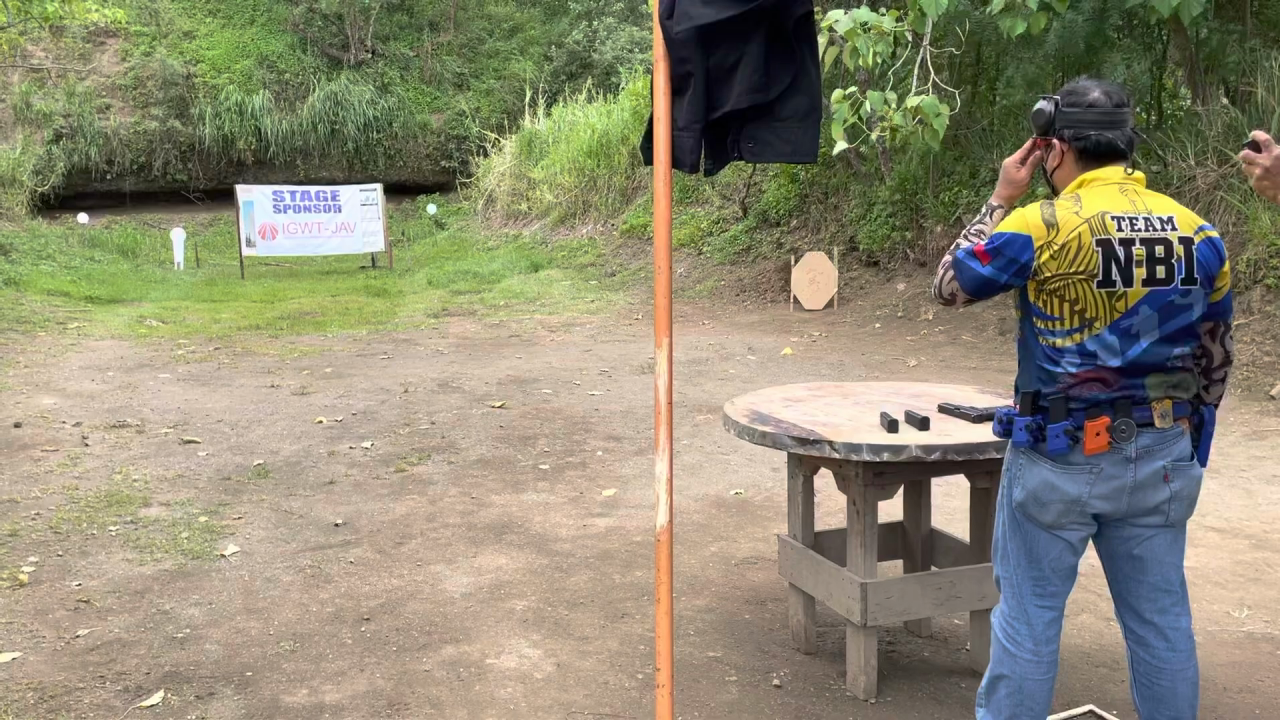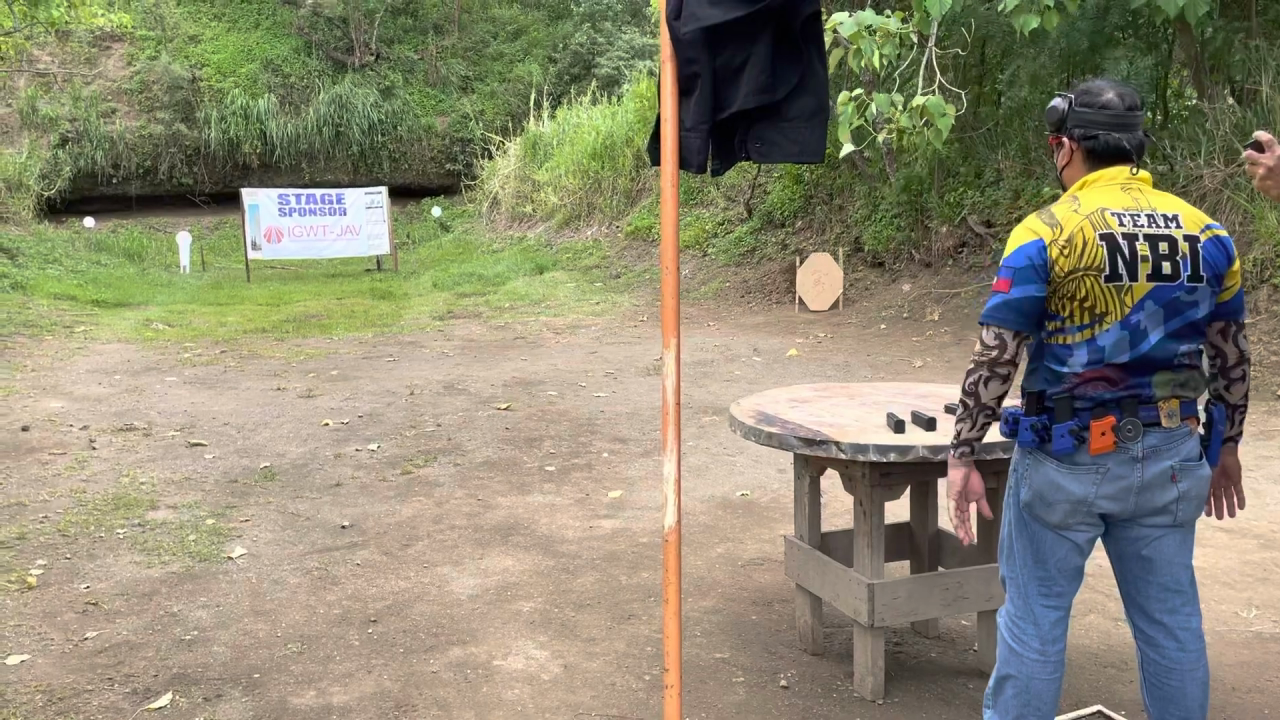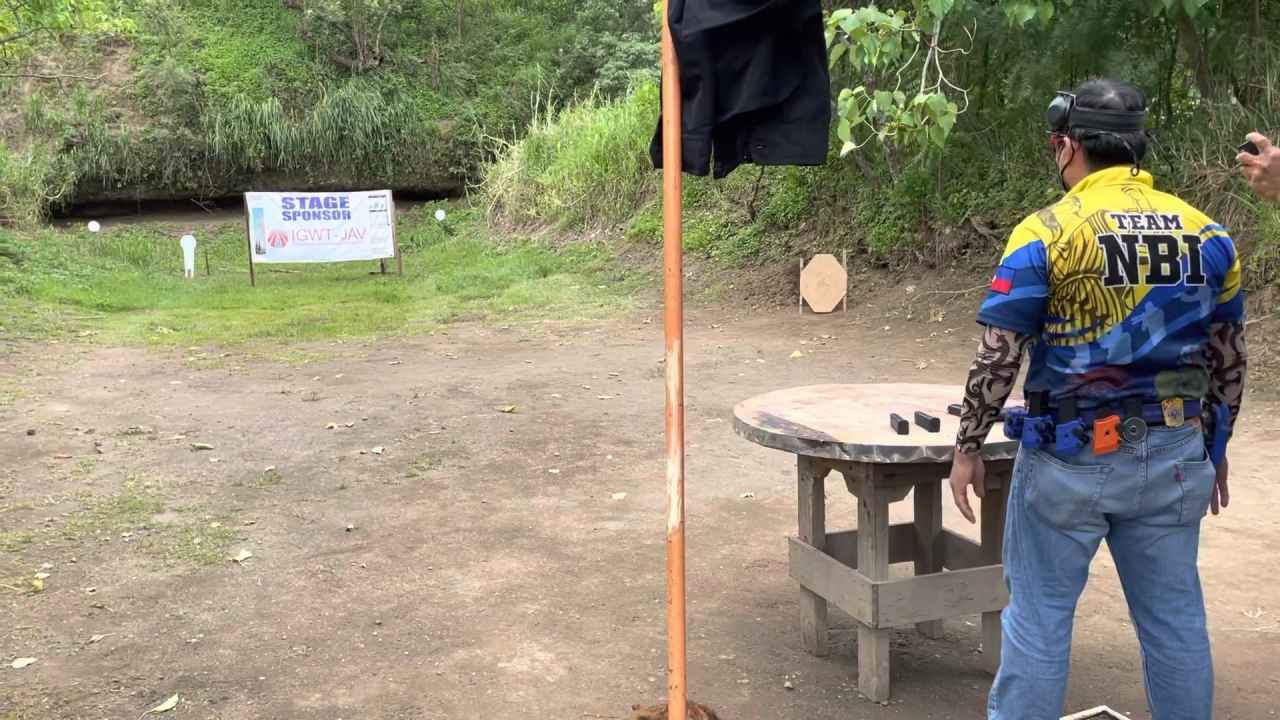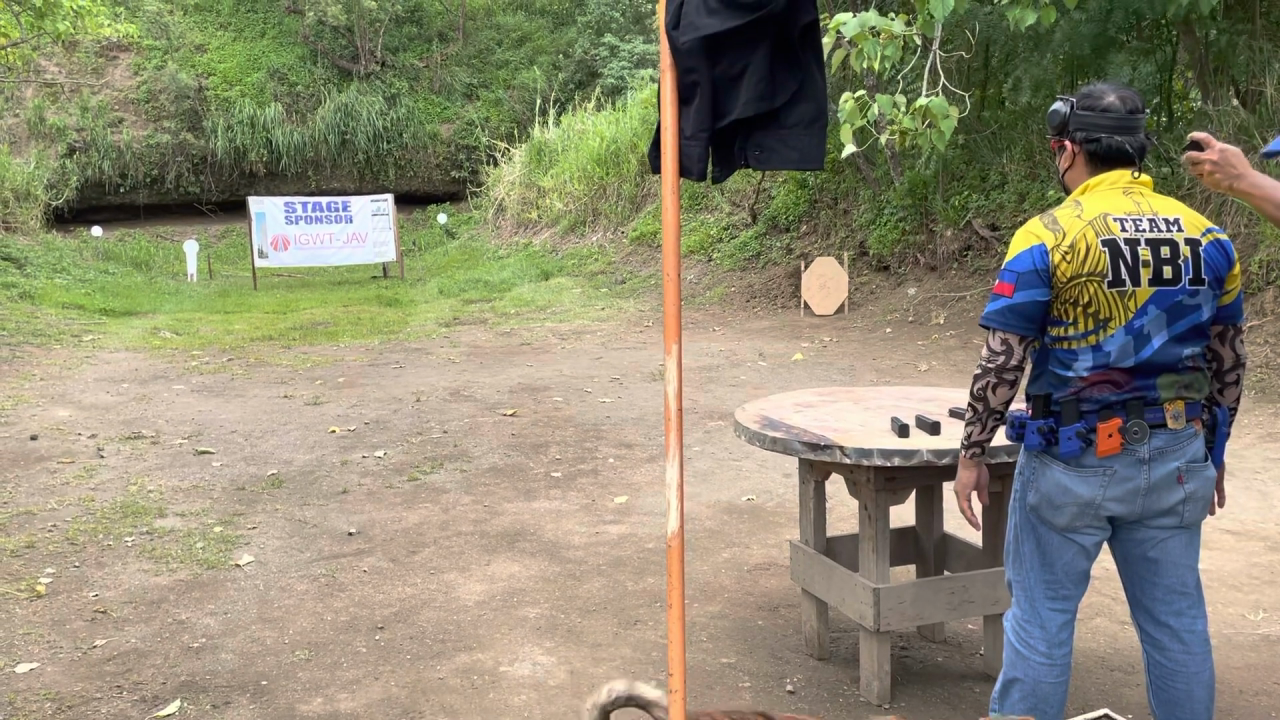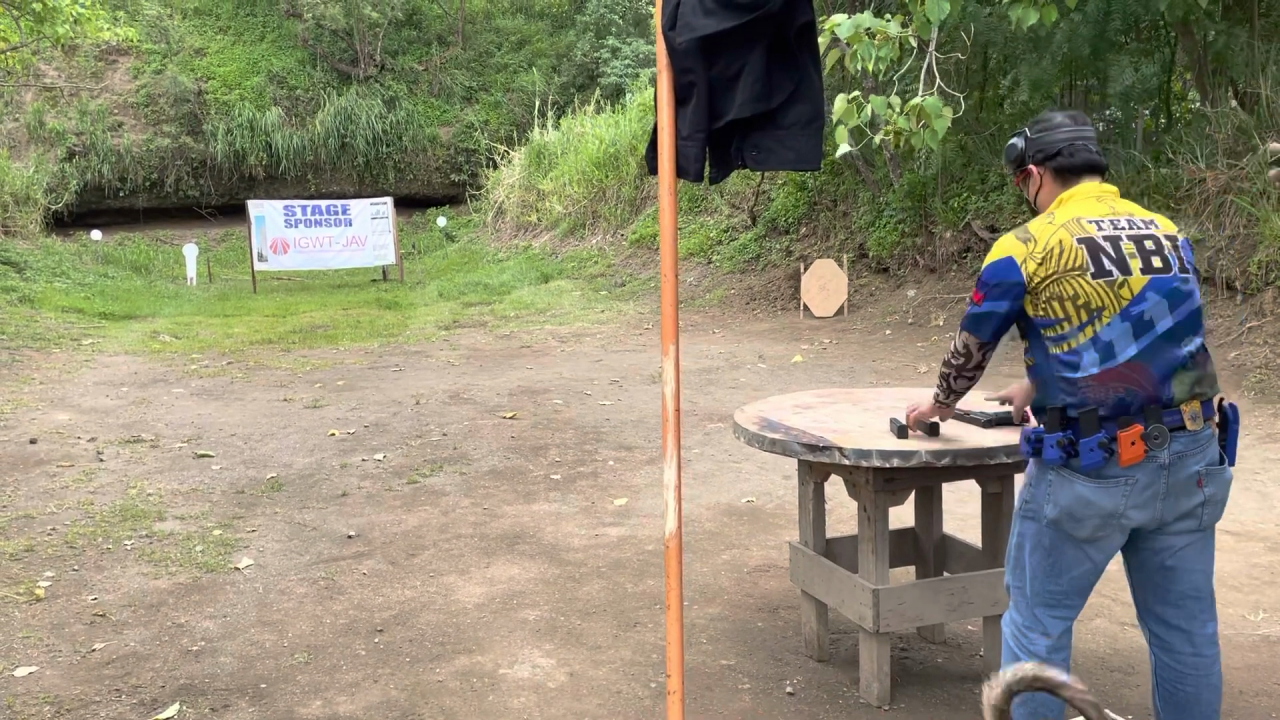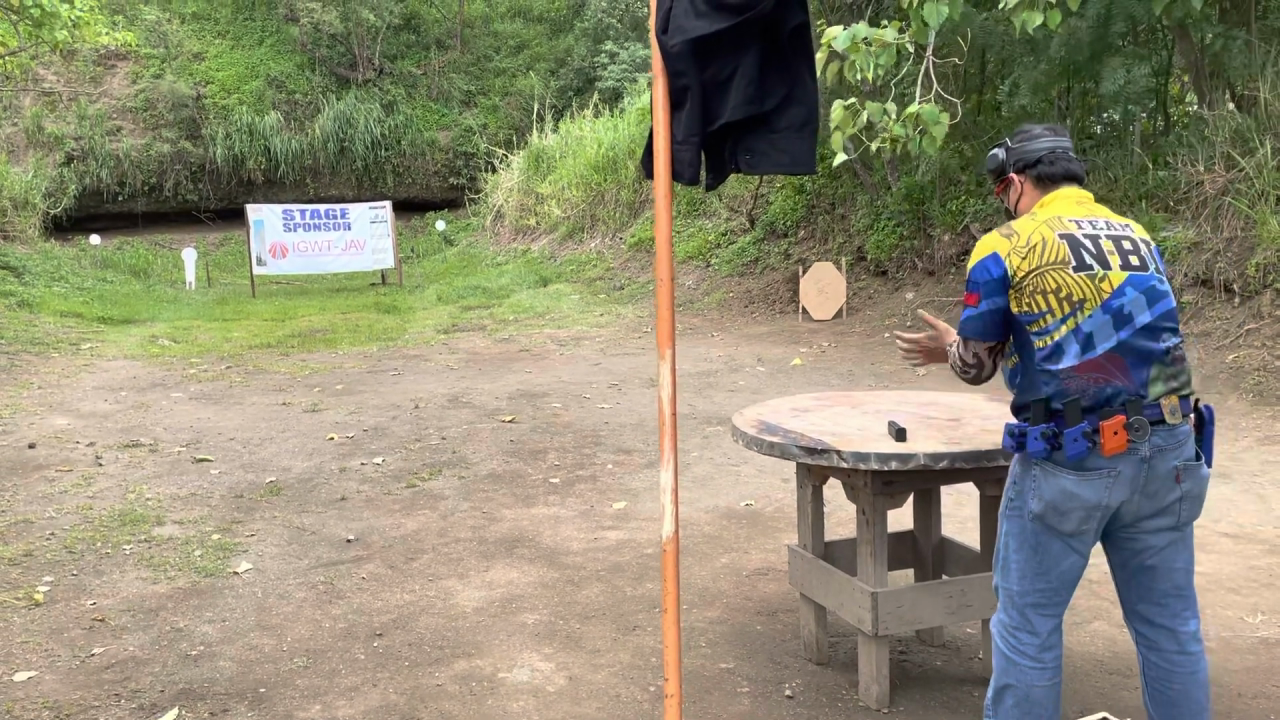
dt=0.7s
person 1, frame 1
left shoulder: (1038, 226)
right shoulder: (1198, 232)
left elbow: (949, 286)
right elbow: (1215, 358)
left wrist: (1001, 199)
right wrist: (1192, 441)
left hip: (1060, 456)
right hip: (1159, 455)
left knee: (1029, 614)
right knee: (1160, 615)
person 1, frame 2
left shoulder: (1047, 231)
right shoulder: (1206, 233)
left elbow: (996, 358)
right elbow: (1231, 356)
left wrist: (962, 455)
right wrist: (1225, 447)
left hip: (1067, 458)
right hip: (1169, 454)
left knee: (1034, 614)
right knee: (1170, 615)
person 1, frame 3
left shoulder: (1046, 233)
right shoulder: (1207, 233)
left elbow: (998, 359)
right elbow: (1228, 359)
left wrist: (967, 446)
right wrist: (1214, 446)
left hip: (1071, 457)
right hip: (1173, 455)
left knee: (1040, 614)
right knee: (1175, 615)
person 1, frame 4
left shoulder: (1048, 237)
right shoulder: (1206, 237)
left elbow: (1002, 362)
right elbow: (1228, 361)
left wrist: (972, 453)
right wrist: (1212, 450)
left hip: (1074, 460)
right hip: (1174, 457)
left knee: (1041, 616)
right knee: (1176, 618)
person 1, frame 5
left shoulder: (1024, 249)
right shoulder: (1166, 232)
left elbow: (969, 353)
left wrist: (937, 405)
left hip: (1089, 467)
right hip: (1190, 455)
left knee: (1039, 620)
right knee: (1186, 622)
person 1, frame 6
left shoulder: (1005, 247)
right shoulder: (1137, 238)
left elbow: (977, 366)
left wrist: (952, 343)
right wrist: (960, 342)
left hip: (1070, 462)
right hip: (1165, 451)
left knee: (1027, 620)
right knee: (1168, 621)
